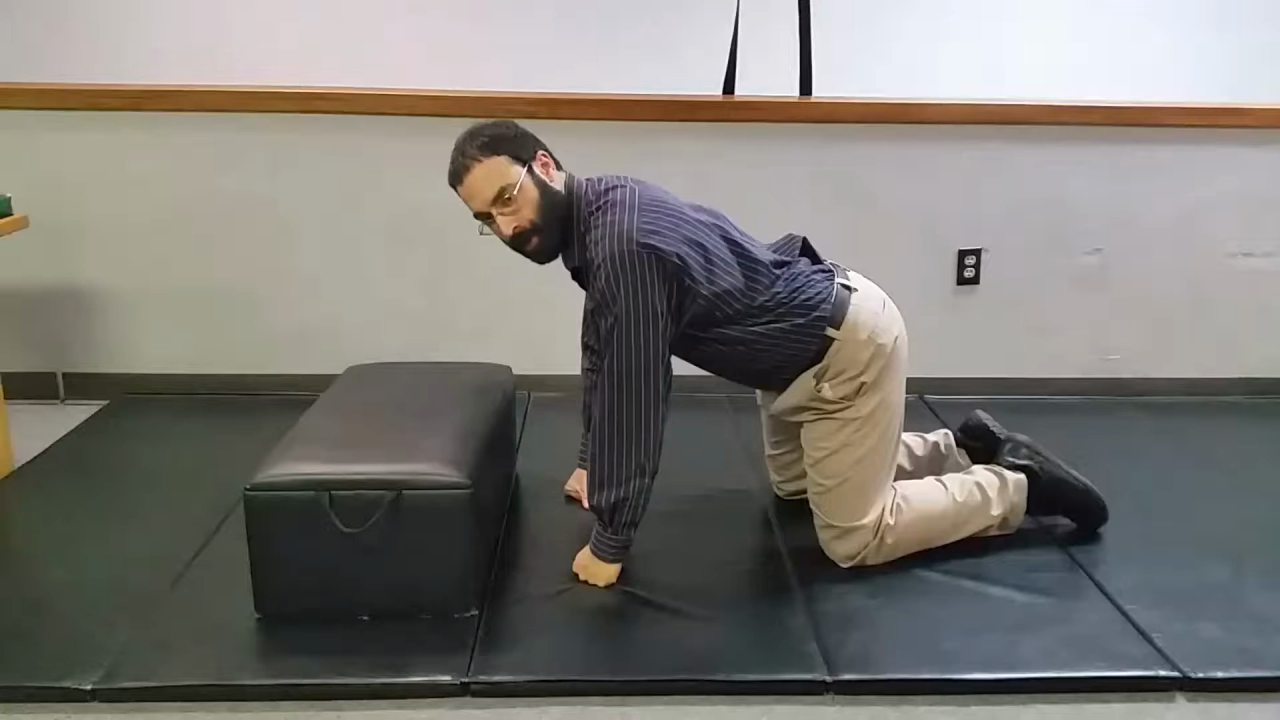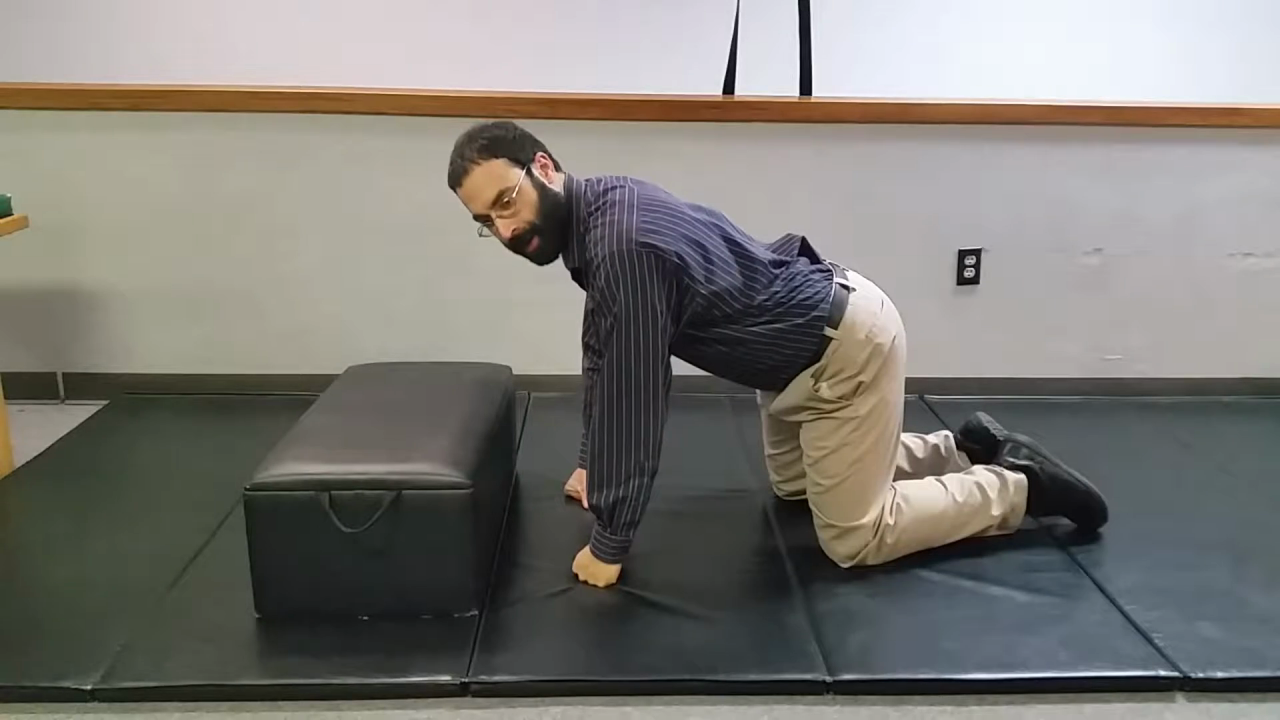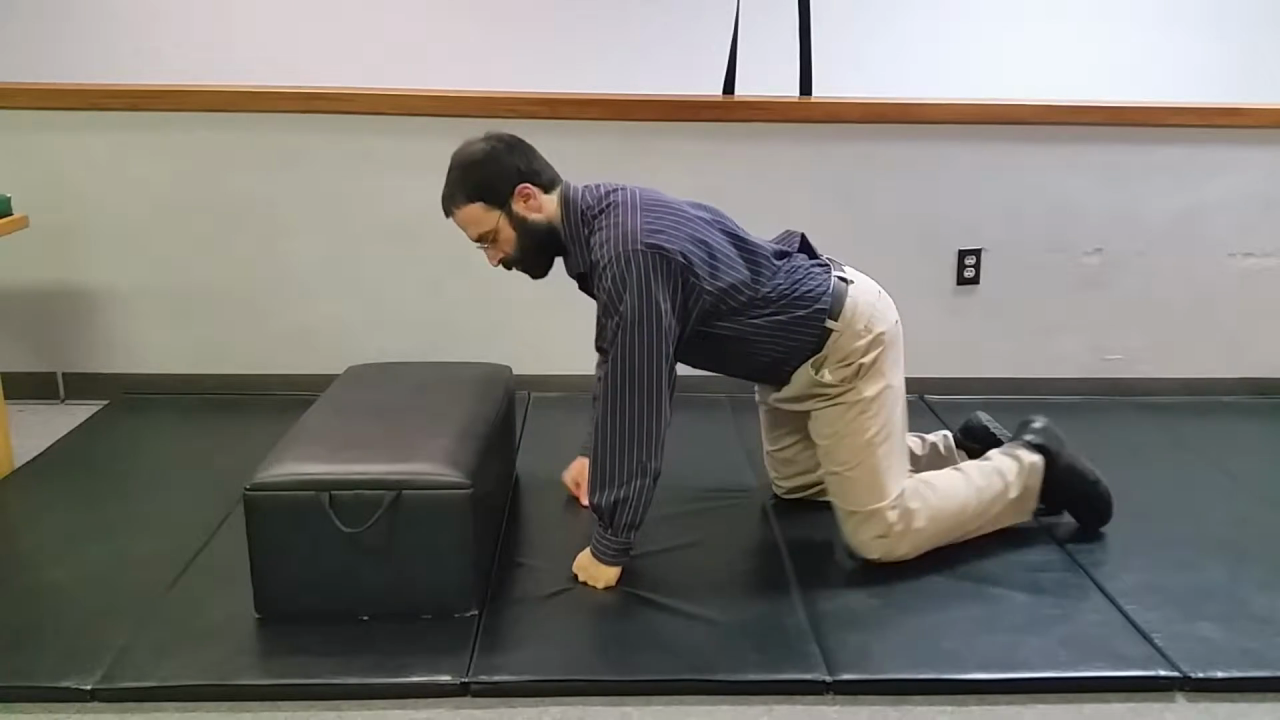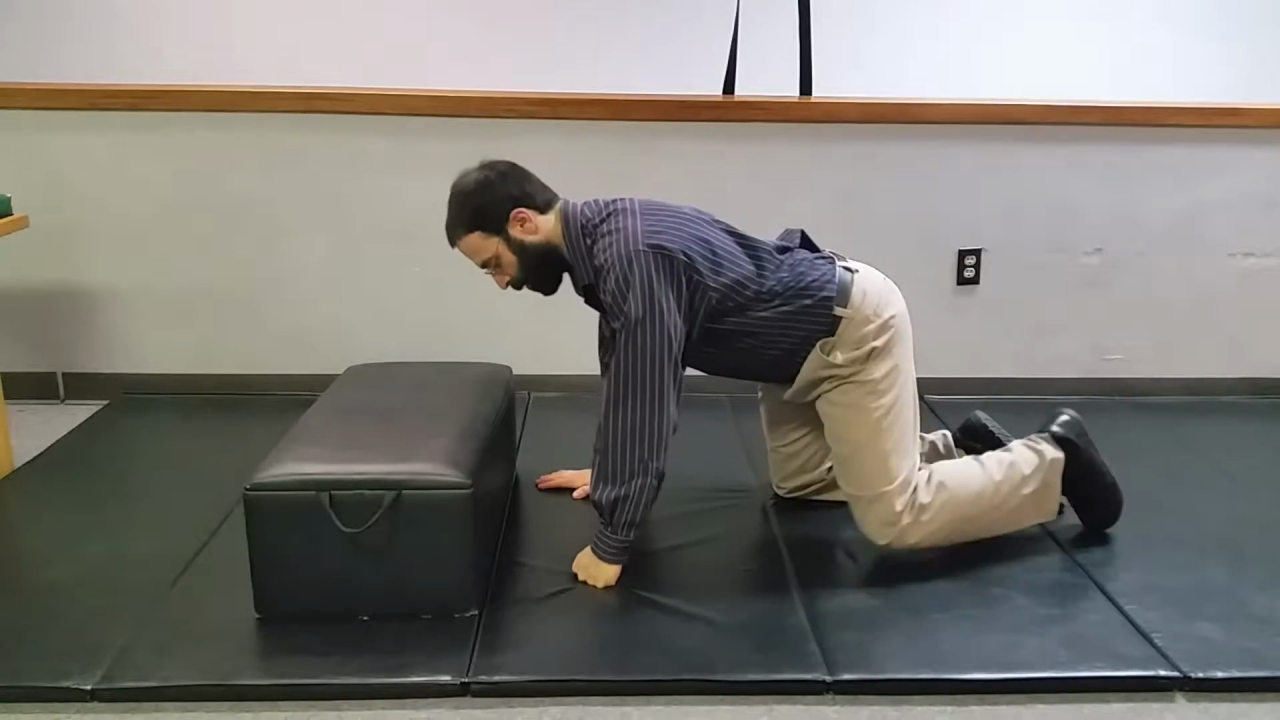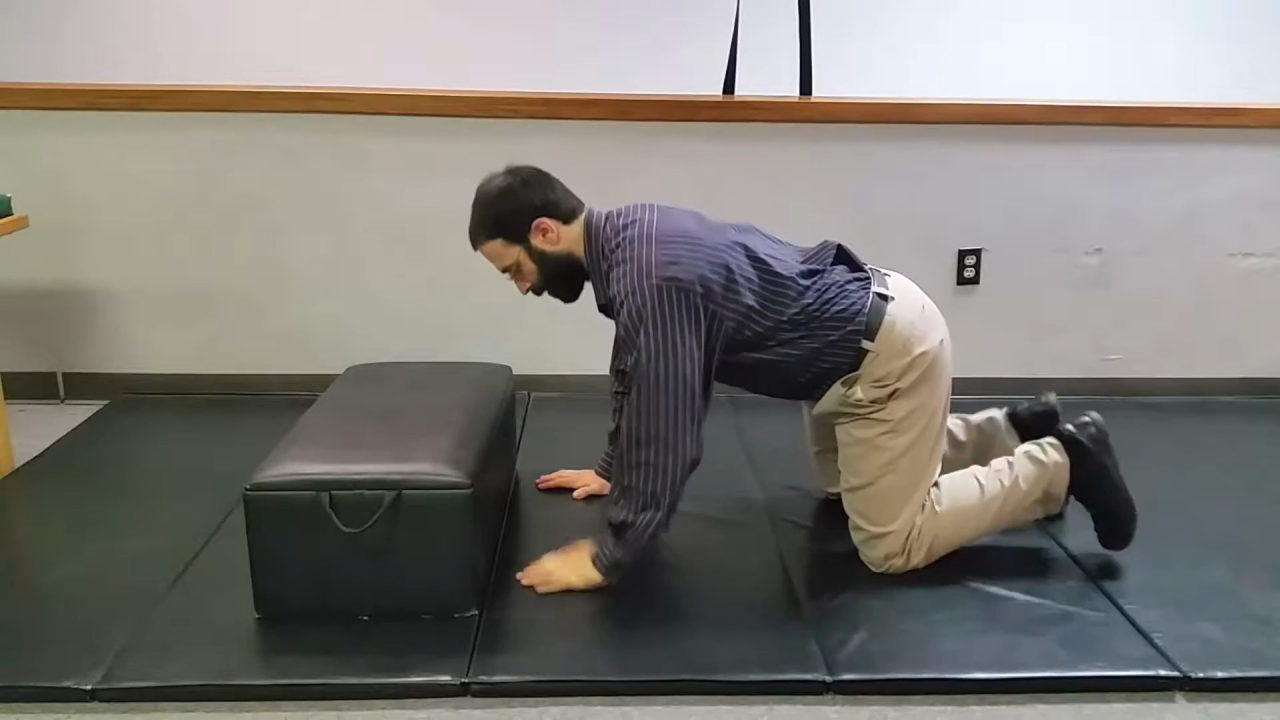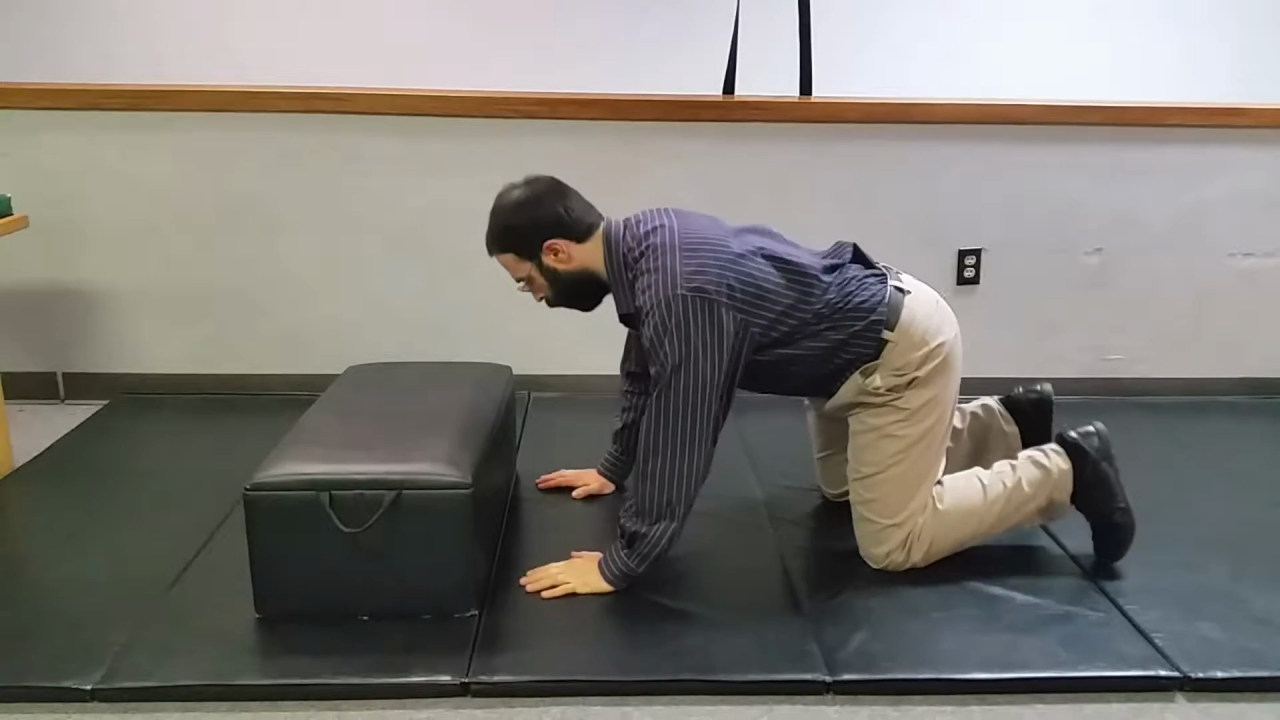
dt=0.5s
person 1, frame 1
left shoulder: (623, 244)
right shoulder: (599, 212)
left elbow: (634, 398)
right elbow: (602, 356)
left wrist: (609, 544)
right wrist: (591, 462)
left hip: (847, 345)
right hip: (812, 335)
left knee: (853, 537)
right knee: (794, 483)
left ankle: (1019, 484)
right ankle: (965, 448)
person 1, frame 2
left shoulder: (623, 245)
right shoulder: (600, 211)
left elbow: (634, 398)
right elbow: (602, 357)
left wrist: (608, 545)
right wrist: (591, 461)
left hip: (848, 346)
right hip: (811, 336)
left knee: (853, 539)
right knee: (794, 484)
left ankle: (1020, 485)
right ankle: (969, 449)
person 1, frame 3
left shoulder: (627, 249)
right shoulder: (600, 216)
left elbow: (638, 400)
right elbow: (617, 360)
left wrist: (610, 547)
right wrist: (596, 455)
left hip: (845, 338)
right hip: (806, 338)
left knee: (878, 528)
right knee: (798, 482)
left ankle: (1028, 466)
right ankle: (965, 449)
person 1, frame 4
left shoulder: (630, 254)
right shoulder: (603, 236)
left elbow: (644, 402)
right elbow: (622, 374)
left wrist: (610, 545)
right wrist: (606, 473)
left hip: (854, 328)
right hip: (807, 335)
left knee: (892, 515)
right knee: (799, 483)
left ankle: (1052, 457)
right ankle: (961, 447)
person 1, frame 5
left shoulder: (649, 280)
right shoulder: (629, 232)
left elbow: (666, 439)
right elbow: (636, 376)
left wrist: (604, 558)
right wrist: (611, 471)
left hip: (888, 351)
right hip: (870, 315)
left knee: (891, 543)
right knee: (848, 479)
left ankle: (1060, 464)
right ankle: (1019, 435)
person 1, frame 6
left shoulder: (680, 293)
right shoulder: (643, 238)
left elbow: (680, 436)
right elbow: (643, 381)
left wrist: (617, 567)
right wrist: (612, 470)
left hip: (903, 346)
right hip: (864, 330)
left knee: (892, 542)
right knee: (843, 484)
left ankle: (1066, 468)
right ankle: (1010, 421)
